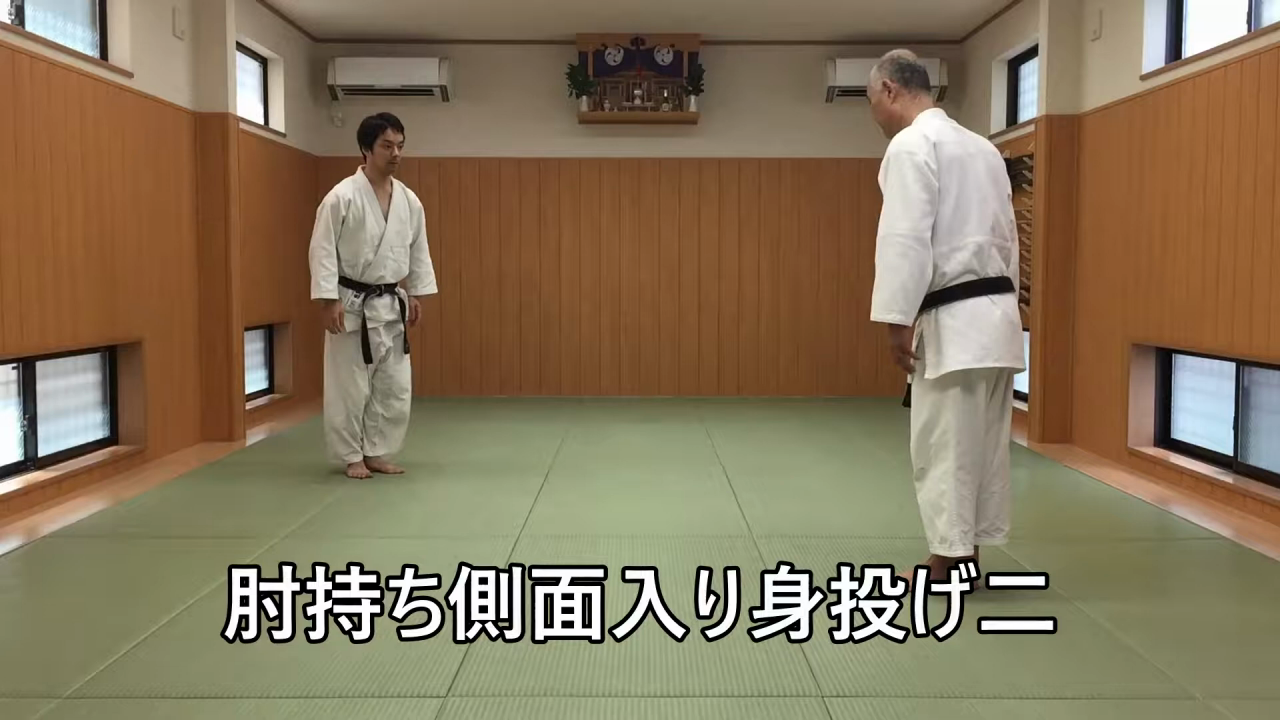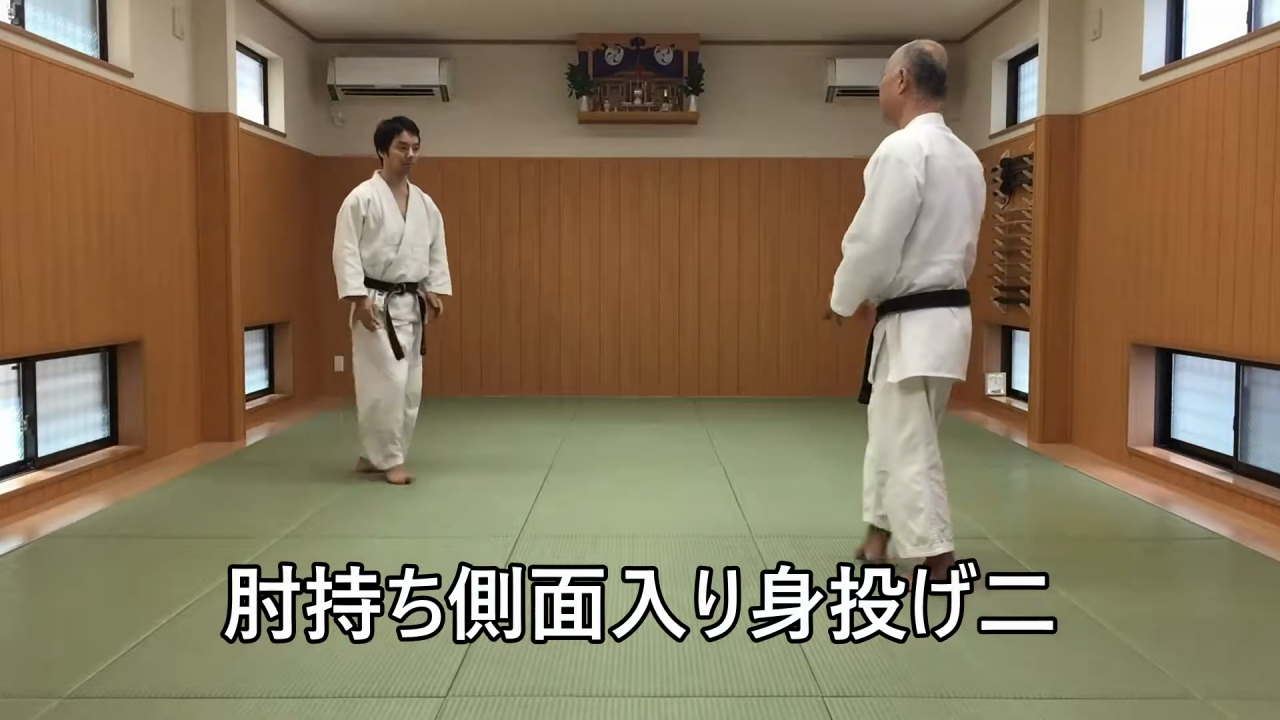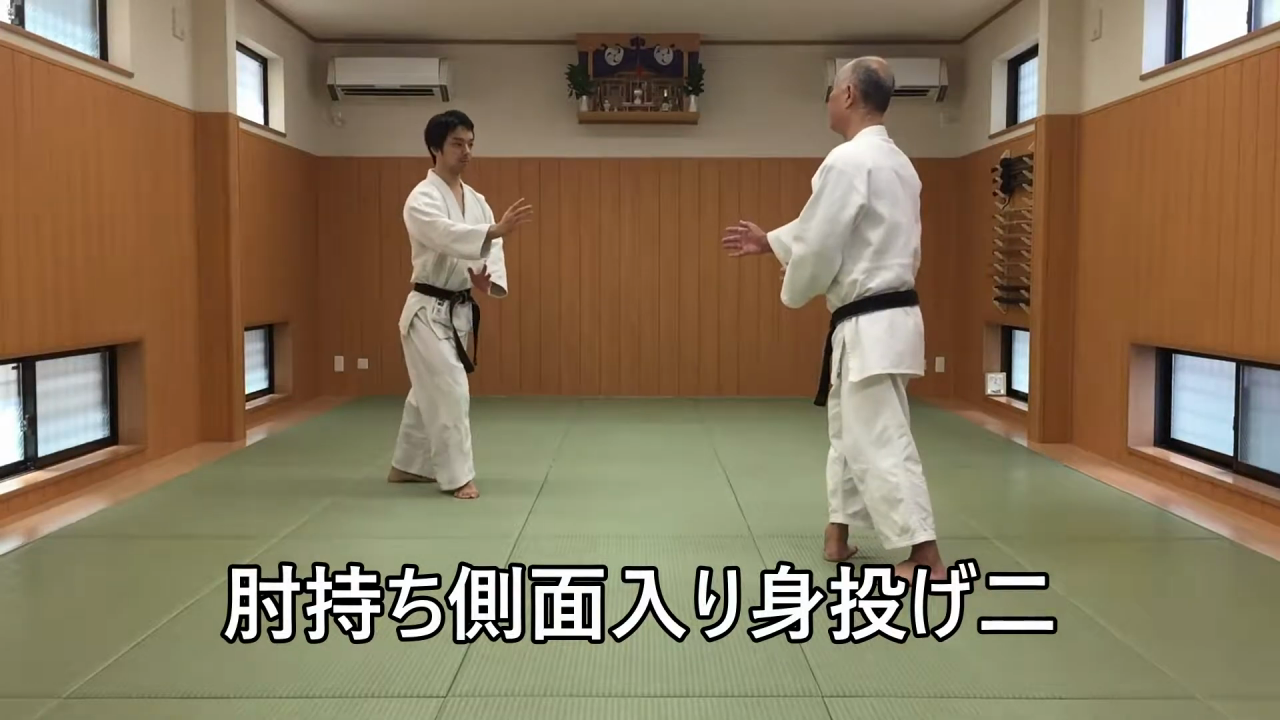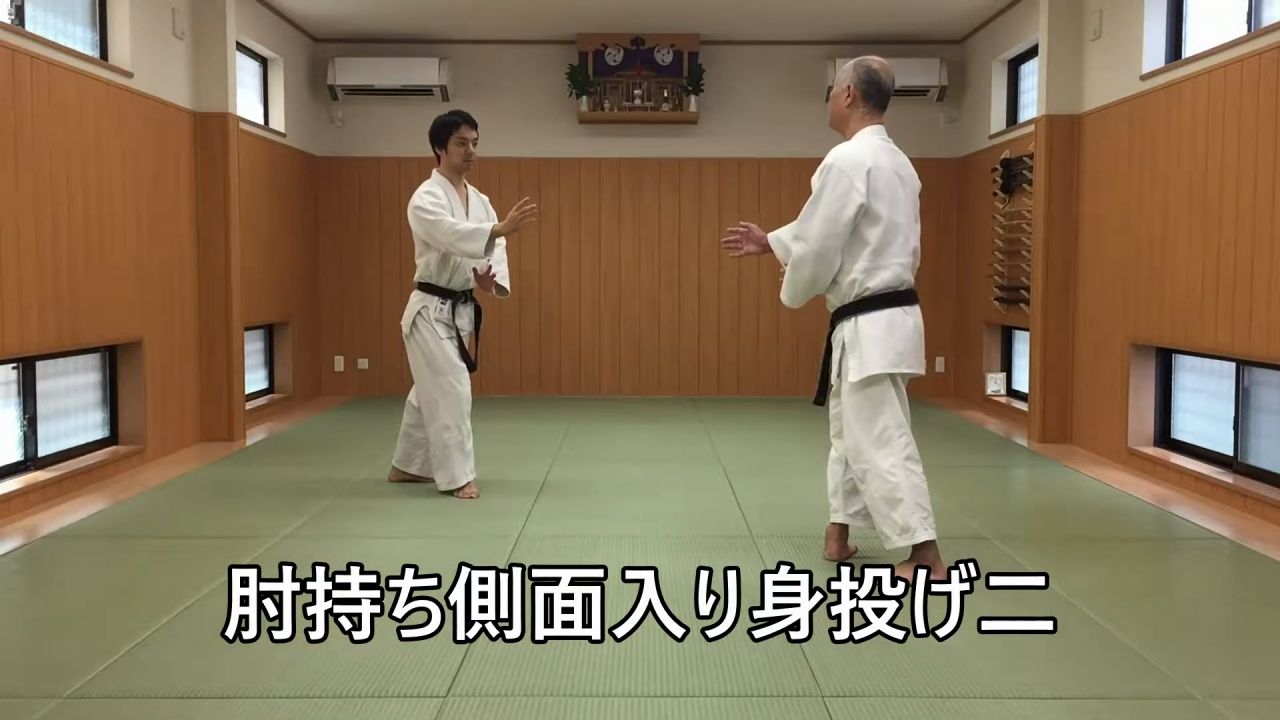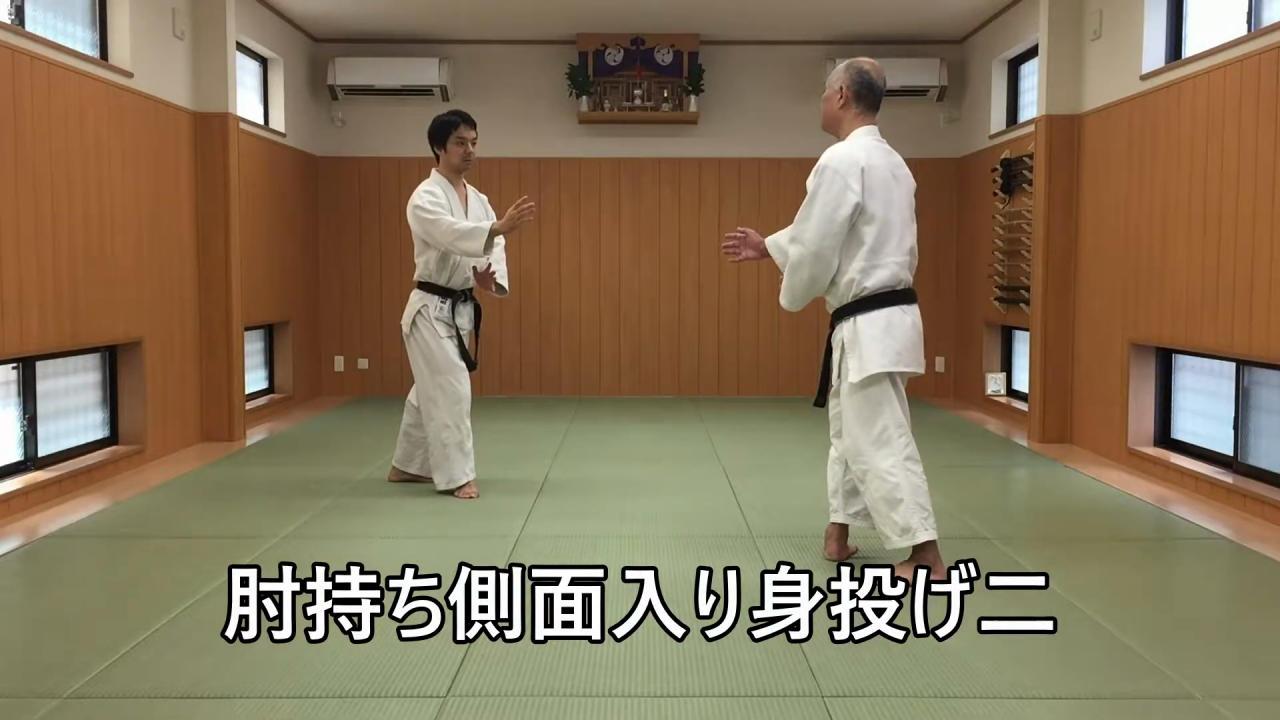
dt=1s
person 1, frame 1
left shoulder: (912, 145)
right shoulder: (983, 148)
left elbow: (906, 238)
right elbow: (1007, 235)
left wrist: (897, 320)
left hip: (954, 317)
right hip: (997, 311)
left knee: (944, 446)
right knee: (983, 443)
left ankle: (948, 560)
right ankle: (965, 552)
person 1, frame 2
left shoulder: (903, 149)
right shoulder: (964, 156)
left elbow: (875, 243)
left wrist: (842, 297)
left hip: (914, 323)
right hip: (947, 313)
left knee: (907, 448)
right knee: (890, 432)
left ankle: (938, 563)
right ankle: (880, 534)
person 1, frame 3
left shoulder: (848, 160)
right shoulder: (896, 162)
left elbow: (819, 244)
left wrist: (793, 293)
right wrist: (770, 241)
left hip: (869, 325)
right hip: (886, 317)
left knee: (880, 444)
right knee: (848, 432)
left ankle: (926, 556)
right ankle: (839, 534)
person 1, frame 4
left shoulder: (848, 160)
right shoulder: (895, 161)
left elbow: (819, 244)
left wrist: (793, 292)
right wrist: (770, 242)
left hip: (869, 324)
right hip: (885, 316)
left knee: (880, 444)
right knee: (849, 433)
left ankle: (926, 557)
right ankle: (839, 535)
person 1, frame 5
left shoulder: (842, 160)
right shoulder: (890, 162)
left elbow: (816, 246)
left wrist: (792, 297)
right wrist: (768, 247)
left hip: (868, 324)
right hip: (887, 315)
left knee: (882, 444)
right knee: (849, 434)
left ankle: (926, 556)
right ankle: (838, 534)
person 2, frame 1
left shoulder: (409, 200)
right shoulder: (342, 197)
left elbow: (419, 251)
right elbow: (322, 250)
left wrist: (418, 295)
right wrist: (329, 301)
left hip: (391, 304)
right hip: (352, 303)
left knee: (395, 386)
right knee: (350, 386)
left ankle: (376, 452)
right ankle: (352, 456)
person 2, frame 2
left shoulder: (424, 203)
right shoulder: (361, 198)
left elbow: (436, 251)
right elbow: (345, 252)
left wrist: (436, 290)
right wrist: (361, 298)
left hip: (411, 304)
right hip: (375, 304)
left knee: (408, 386)
right knee: (388, 384)
left ankle: (376, 455)
right ankle: (388, 459)
person 2, frame 3
left shoulder: (475, 200)
right shoulder: (422, 199)
left elbow: (489, 246)
right elbow: (446, 235)
left wrist: (489, 278)
right wrist: (497, 229)
left hip: (459, 310)
right hip: (429, 311)
left knee: (428, 392)
right knee: (450, 392)
left ankle: (407, 465)
right ankle: (458, 475)
person 2, frame 4
left shoulder: (479, 200)
right shoulder: (427, 198)
left elbow: (492, 245)
right elbow: (452, 235)
left wrist: (493, 279)
right wrist: (501, 228)
left hip: (460, 309)
right hip: (431, 310)
left knee: (429, 391)
right knee: (452, 391)
left ankle: (407, 465)
right ankle: (457, 475)
person 2, frame 5
left shoulder: (477, 199)
right shoulder: (426, 198)
left elbow: (492, 244)
right elbow: (451, 233)
left wrist: (492, 277)
right wrist: (500, 226)
left hip: (460, 308)
right hip: (431, 309)
left knee: (429, 390)
right knee: (451, 390)
left ankle: (407, 464)
right ankle: (457, 475)
